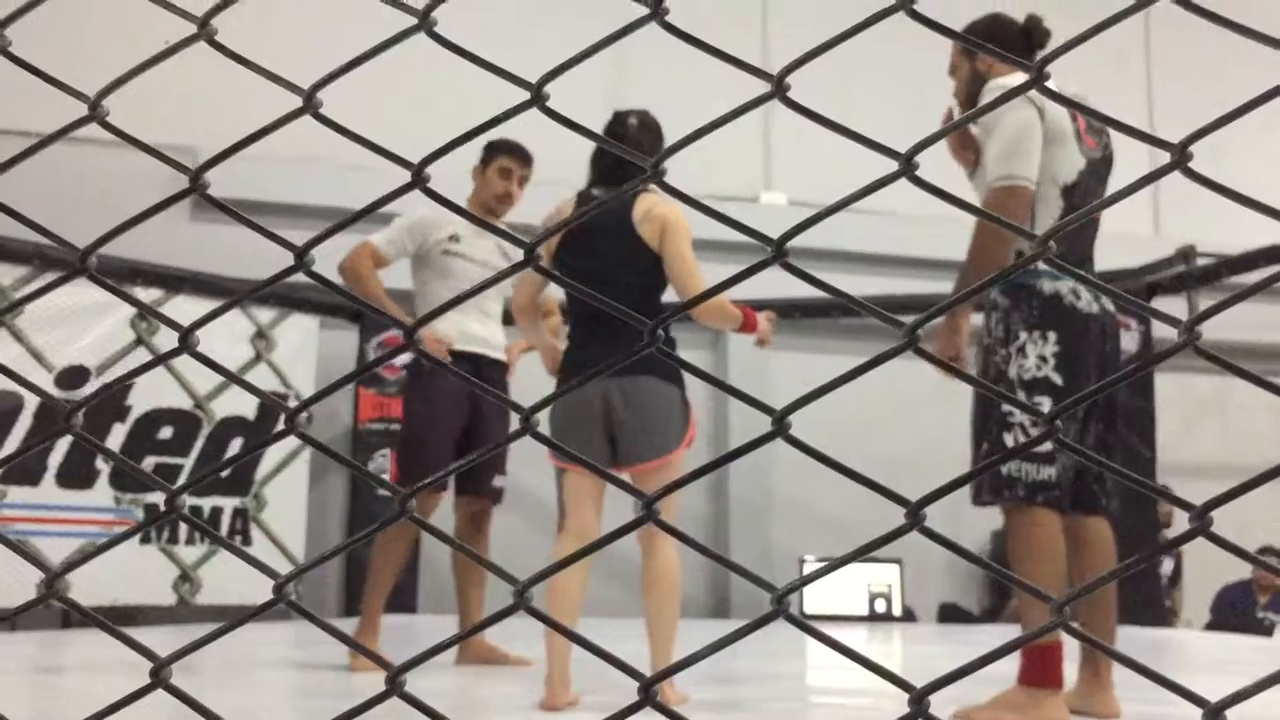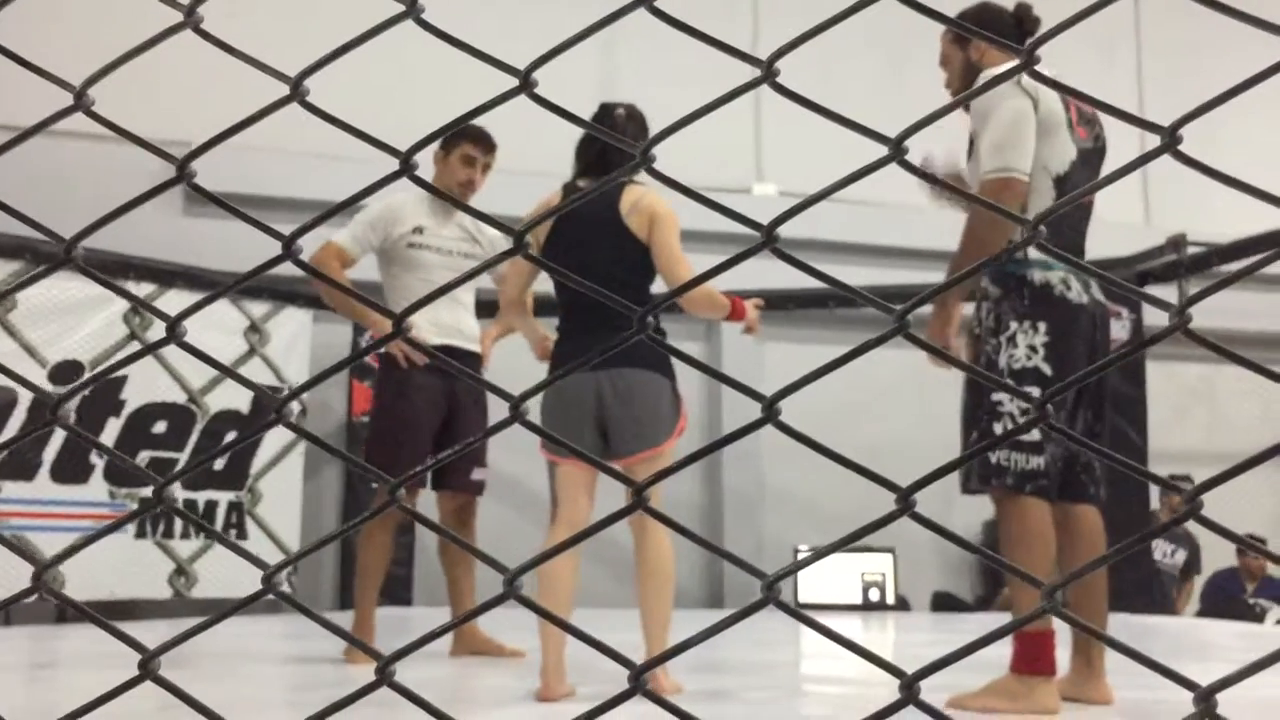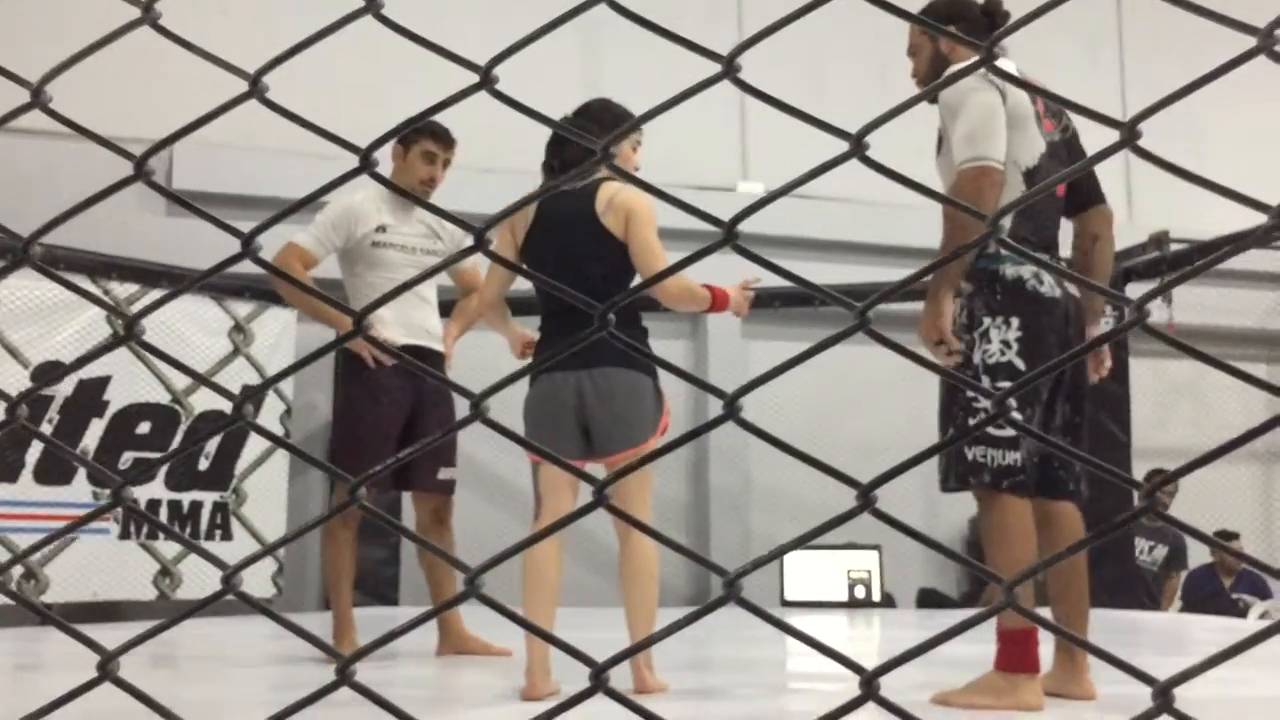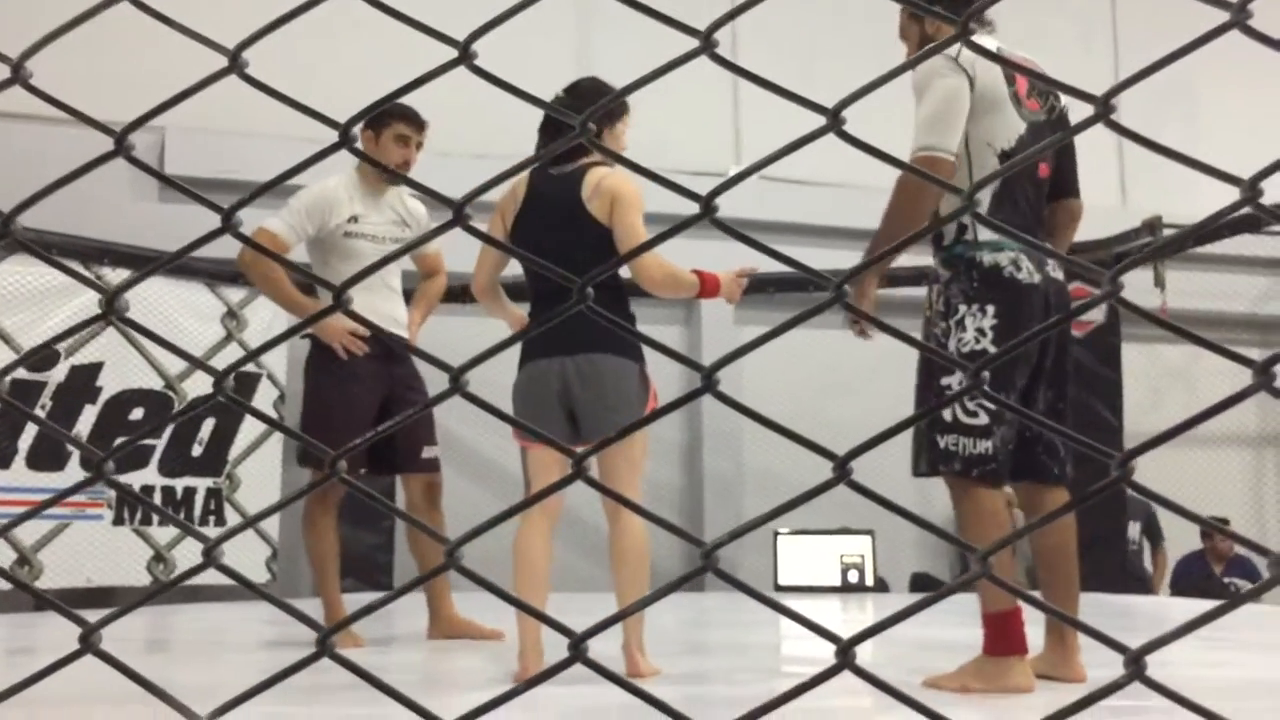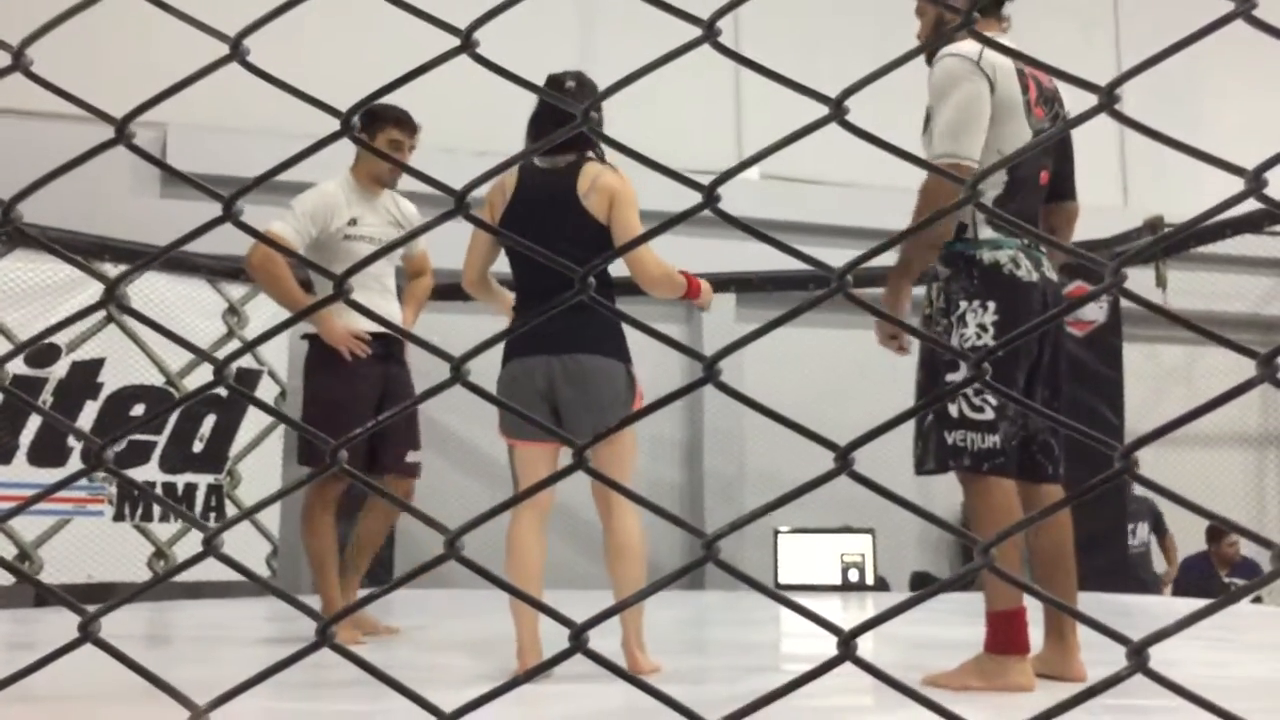
dt=0.4s
person 1, frame 1
left shoulder: (1009, 96)
right shoulder: (1081, 119)
left elbow: (1010, 209)
left wrist: (957, 308)
right wrist: (973, 164)
left hip: (1037, 310)
right hip: (1088, 311)
left knee: (1029, 492)
right knee: (1082, 498)
person 1, frame 2
left shoulder: (1003, 87)
right shoulder: (1076, 109)
left elbow: (1005, 198)
left wrist: (949, 297)
right wrist: (969, 192)
left hip: (1026, 299)
right hip: (1079, 301)
left knee: (1017, 481)
right knee: (1073, 488)
person 1, frame 3
left shoulder: (971, 81)
right shoulder: (1041, 100)
left elbow: (979, 187)
right elbow: (1097, 224)
left wrist: (939, 292)
right wrist: (1089, 323)
left hip: (1002, 295)
right hip: (1052, 296)
left knee: (997, 479)
right knee: (1052, 485)
left ankle: (1017, 672)
right ankle: (1072, 665)
person 1, frame 4
left shoulder: (947, 61)
right shoulder: (1036, 79)
left elbow: (929, 175)
right elbow: (1067, 207)
left wrist: (871, 271)
left hip: (981, 280)
right hip: (1042, 284)
left knee: (970, 463)
right knee: (1040, 469)
left ankle: (1004, 654)
right ankle: (1062, 648)
person 1, frame 5
left shoulder: (963, 60)
right shoulder: (1041, 82)
left elbow: (952, 182)
right elbow: (1063, 206)
left wrist: (899, 284)
left hip: (979, 277)
right hip: (1035, 280)
left knee: (982, 461)
right knee: (1036, 466)
left ankle: (1006, 653)
right ankle: (1062, 646)
person 2, frame 1
left shoulder: (562, 214)
right shoulder: (661, 210)
left elbow: (521, 305)
right elbow: (698, 304)
left wrist: (546, 346)
right wrist: (752, 321)
left hip: (581, 382)
right hip: (648, 381)
left knee: (575, 531)
right knee: (658, 532)
left ankle: (557, 681)
right ankle: (663, 679)
person 2, frame 2
left shoulder: (549, 207)
right shoulder: (648, 202)
left elbow: (510, 299)
right elbow: (688, 294)
left wrist: (536, 337)
right wrist: (740, 310)
left hip: (571, 375)
right hip: (640, 372)
left knee: (567, 522)
right knee: (651, 522)
left ankle: (553, 671)
right ankle: (659, 668)
person 2, frame 3
left shoulder: (528, 208)
right shoulder: (625, 199)
left elbow: (488, 301)
right elbow: (666, 289)
right wrist: (724, 298)
left hip: (553, 374)
right hip: (621, 372)
left knee: (549, 521)
right knee: (634, 521)
left ankle: (538, 671)
right ankle: (643, 667)
person 2, frame 4
left shoulder: (519, 190)
right shoulder: (613, 183)
left elbow: (482, 284)
right elbow: (649, 274)
right wrist: (717, 284)
left hip: (541, 359)
right hip: (608, 356)
left knee: (539, 508)
right knee: (624, 505)
left ankle: (530, 654)
right ankle: (634, 651)
person 2, frame 5
left shoulder: (507, 185)
right shoulder: (607, 180)
left elbow: (473, 278)
right elbow: (649, 275)
right wrist: (695, 288)
left hip: (527, 355)
right hip: (595, 353)
left knee: (530, 505)
right knee: (618, 502)
left ankle: (528, 649)
right ankle: (635, 646)
person 3, frame 1
left shoulder: (516, 250)
right shoulder: (433, 222)
left elbow: (550, 314)
right elbow: (354, 264)
left wrist: (521, 347)
right wrist: (407, 326)
left hip: (491, 376)
right hip: (440, 367)
left knee: (476, 509)
right knee: (421, 499)
left ankle: (472, 639)
right ankle: (367, 632)
person 3, frame 2
left shoulder: (486, 233)
right shoulder: (395, 212)
right elbow: (321, 265)
left wrist: (492, 335)
right wrist: (378, 324)
left hip: (467, 369)
right hip: (412, 363)
left knee: (460, 503)
right knee: (393, 500)
left ankle: (466, 630)
right ankle: (362, 633)
person 3, frame 3
left shoulder: (445, 228)
right shoulder: (355, 210)
left elbow: (476, 291)
right elbow: (284, 268)
left wrist: (452, 334)
right wrist: (347, 326)
left hip: (430, 368)
right hip: (374, 364)
left knee: (436, 503)
right knee: (352, 500)
left ankle: (452, 631)
right ankle: (344, 633)
person 3, frame 4
left shoulder: (412, 210)
right shoulder: (325, 197)
left elbow: (435, 274)
right elbow: (254, 256)
left wrist: (414, 320)
right wrist: (315, 316)
left hip: (397, 356)
right hip: (344, 353)
left knee: (425, 484)
right knee: (328, 486)
left ankle: (442, 614)
right ankle: (335, 618)
person 3, frame 5
left shoulder: (404, 212)
right shoulder: (325, 201)
left elbow: (422, 274)
right elbow: (260, 259)
left wrist: (407, 320)
right wrist: (321, 318)
left hip: (391, 355)
right hip: (343, 353)
left knee: (397, 486)
right knee: (330, 482)
left ankle: (347, 595)
right ankle: (332, 612)
